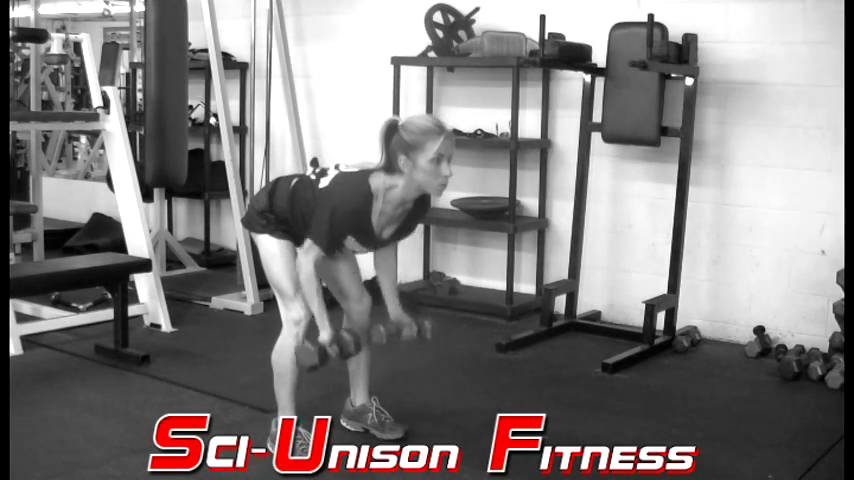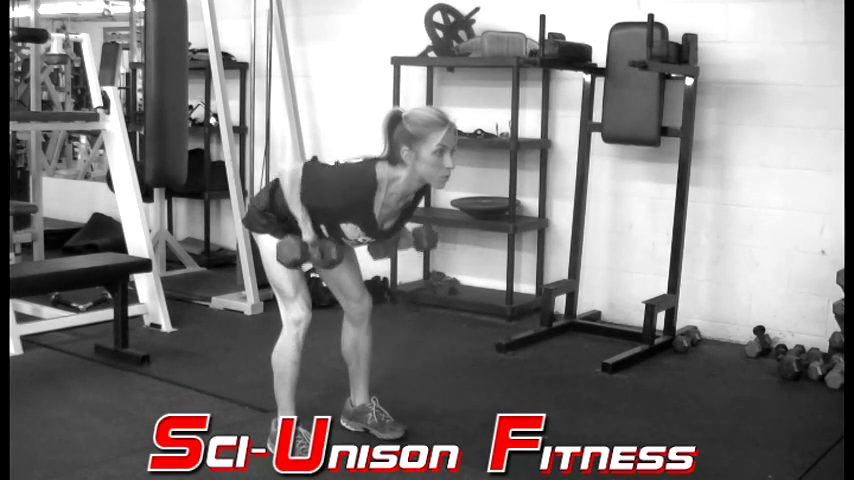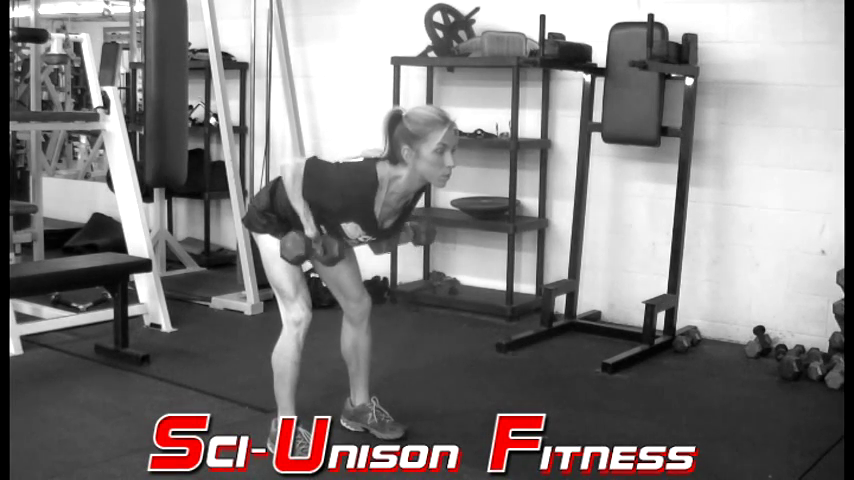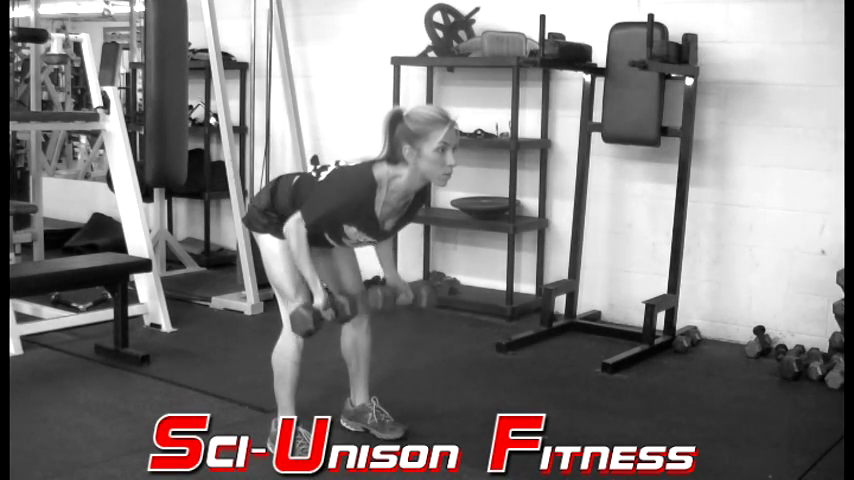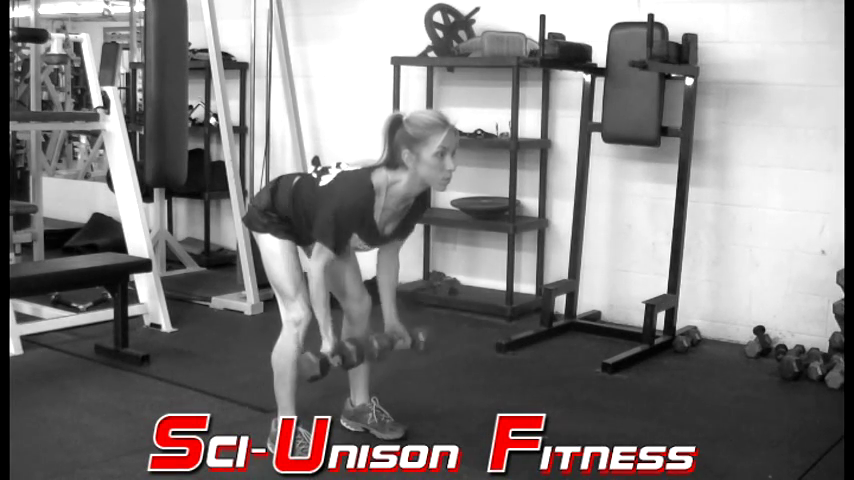
dt=0.4s
person 1, frame 1
left shoulder: (416, 203)
right shoulder: (354, 197)
left elbow: (384, 248)
right elbow: (306, 260)
left wrist: (394, 309)
right wrist: (324, 327)
left hip: (318, 224)
right hip: (274, 218)
left knee: (360, 306)
right knee: (298, 315)
left ankle: (359, 406)
person 1, frame 2
left shoulder: (416, 188)
right shoulder: (359, 181)
right elbow: (288, 173)
left wrist: (397, 233)
right wrist: (306, 230)
left hip: (325, 224)
right hip: (276, 216)
left knee: (359, 305)
right knee: (298, 314)
left ankle: (360, 406)
person 1, frame 3
left shoulder: (415, 187)
right shoulder: (360, 180)
right elbow: (291, 170)
left wrist: (393, 227)
right wrist: (309, 226)
left hip: (325, 222)
right hip: (277, 216)
left knee: (358, 305)
right knee: (298, 315)
left ankle: (359, 406)
person 1, frame 4
left shoulder: (416, 193)
right shoulder: (358, 186)
left elbow: (380, 229)
right elbow: (295, 229)
left wrist: (392, 276)
right wrist: (317, 291)
left hip: (325, 225)
right hip: (276, 217)
left knee: (359, 305)
left ankle: (359, 406)
person 1, frame 5
left shoulder: (415, 199)
right shoulder: (355, 195)
left elbow: (387, 253)
right elbow: (320, 264)
left wrist: (390, 318)
right wrist: (327, 337)
left hip: (317, 220)
right hip: (276, 216)
left knee: (359, 304)
right knee: (298, 314)
left ankle: (359, 406)
right ankle: (283, 428)
